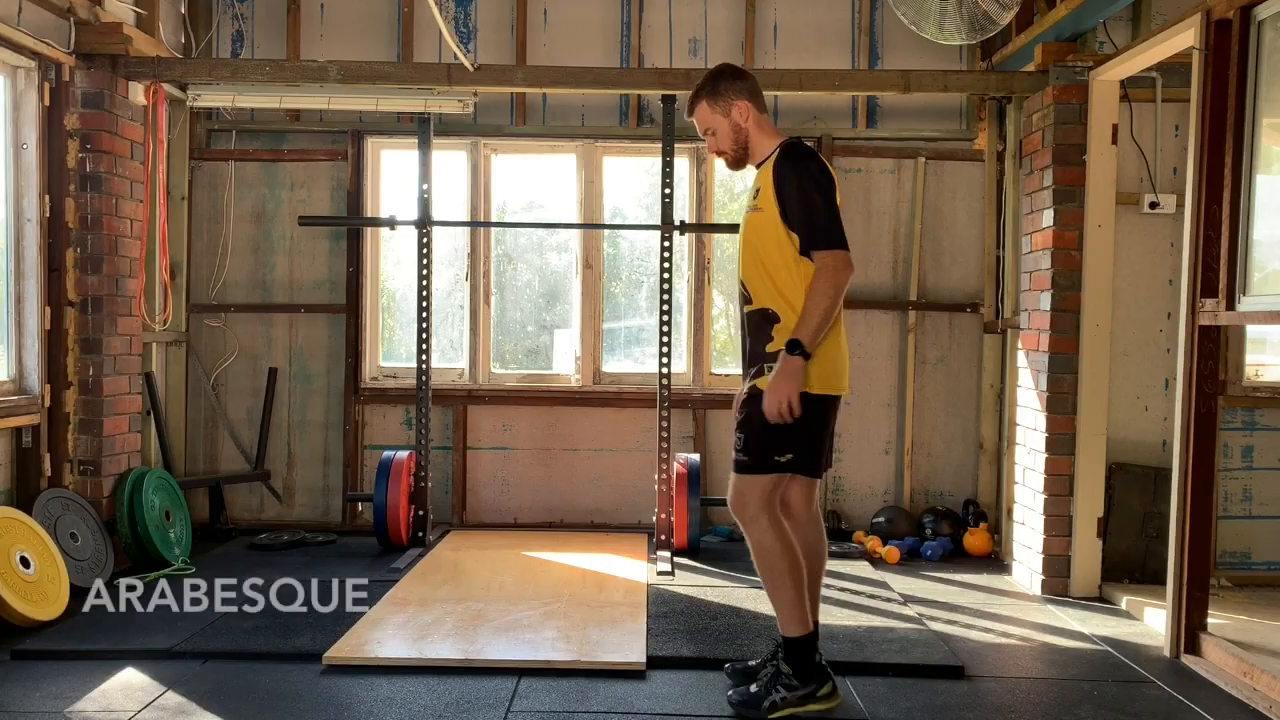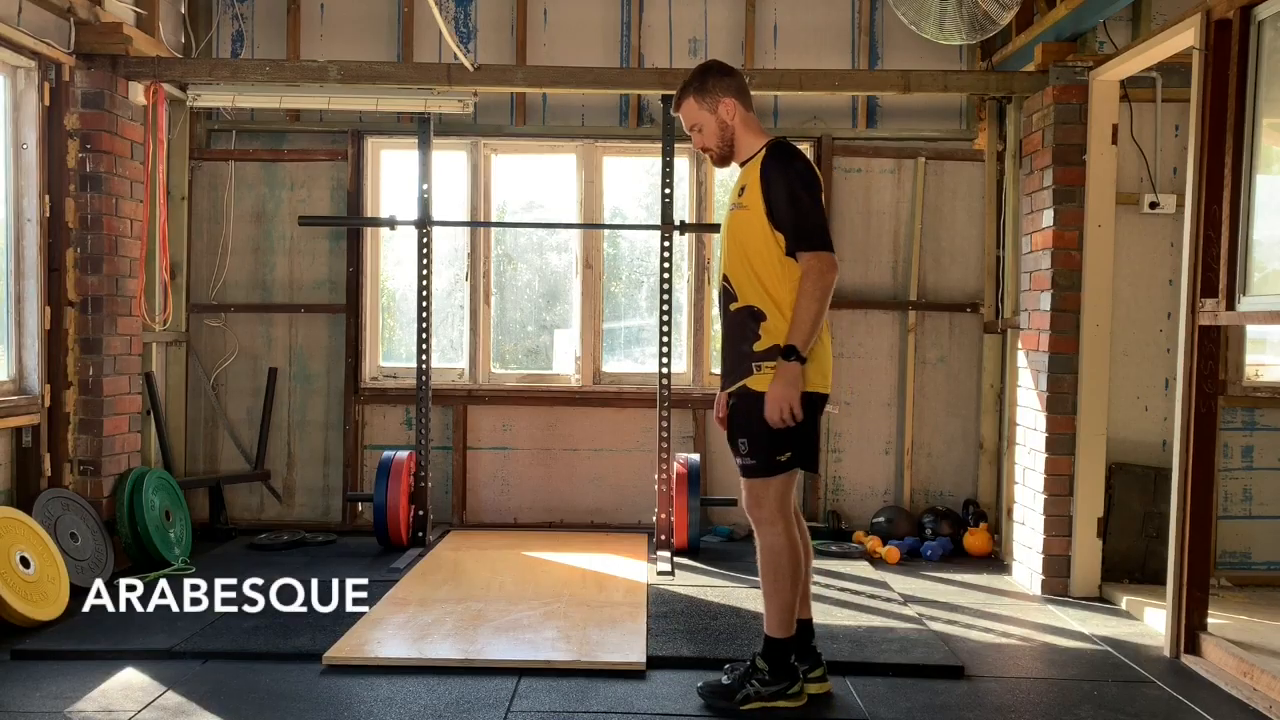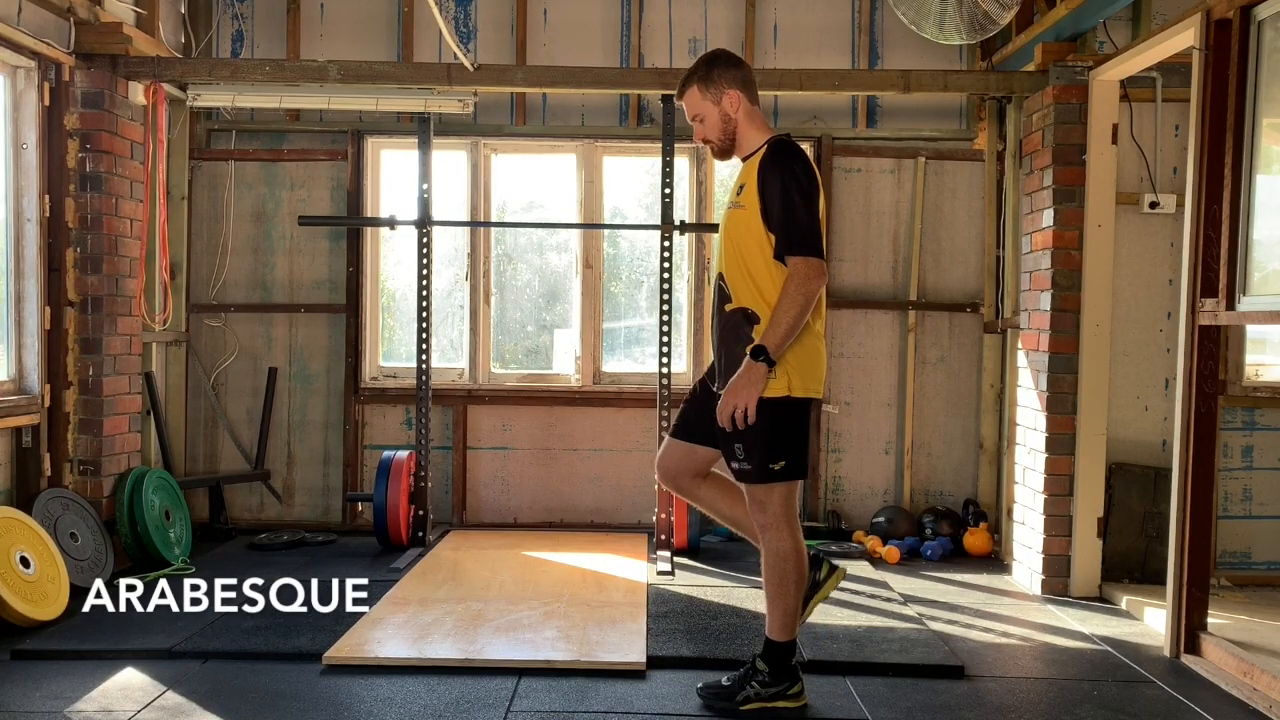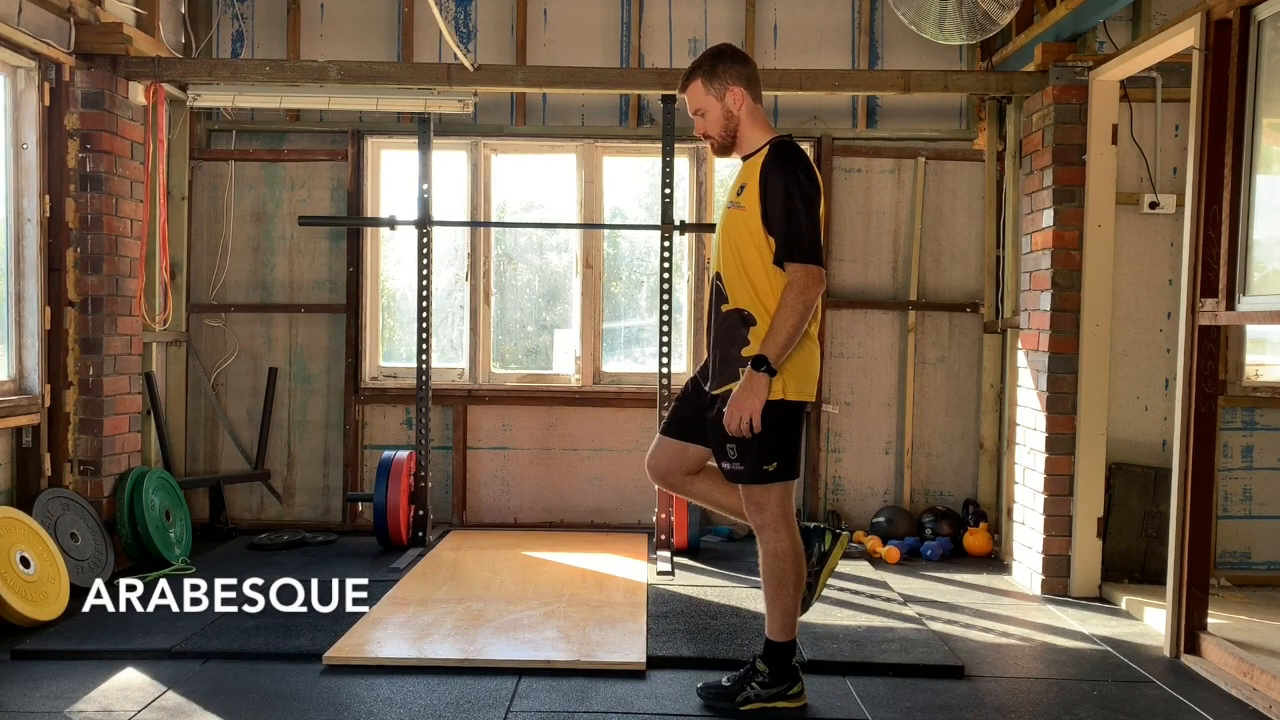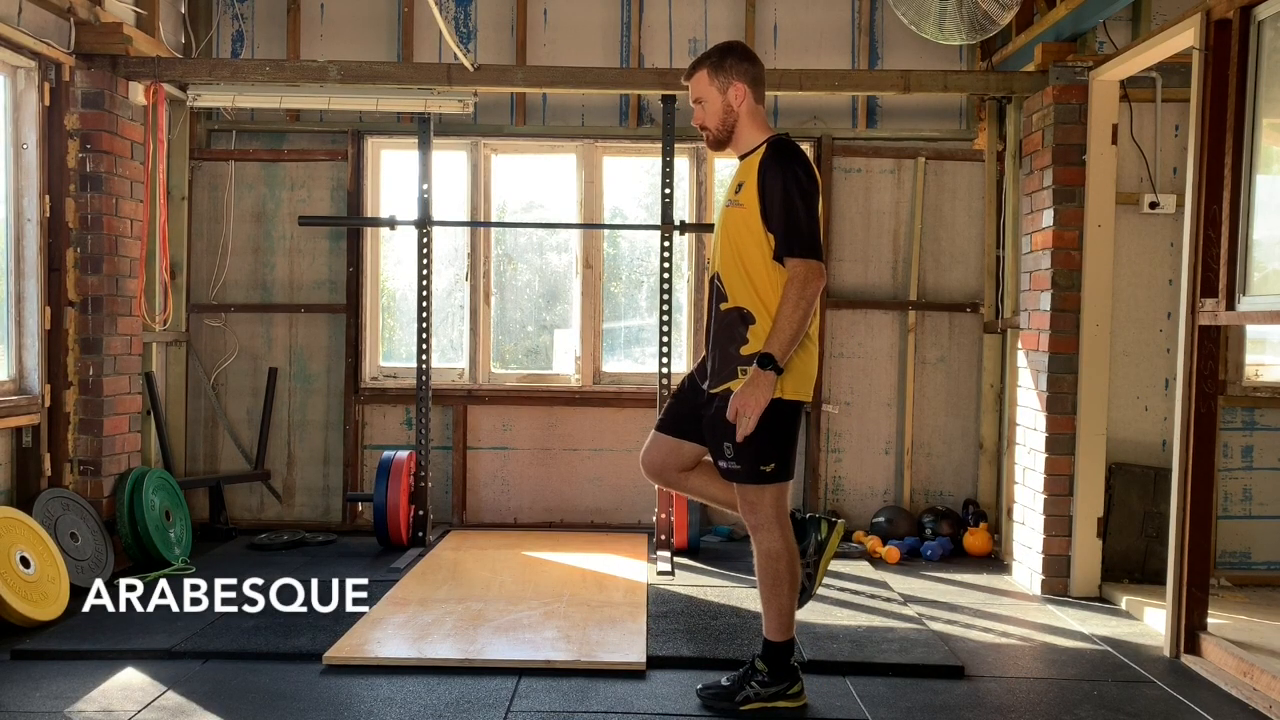
dt=0.5s
person 1, frame 1
left shoulder: (795, 165)
right shoulder: (774, 175)
left elbow: (835, 267)
left wrist: (793, 359)
right wrist: (756, 379)
left hip: (796, 377)
right hip: (782, 375)
left knee: (751, 504)
right knee: (793, 507)
right ankle: (798, 652)
person 1, frame 2
left shoulder: (782, 165)
right shoulder: (751, 177)
left elbow: (820, 267)
left wrist: (788, 363)
right wrist: (733, 382)
left hip: (781, 375)
right hip: (755, 374)
left knee: (767, 509)
right knee: (774, 510)
left ankle: (779, 670)
right ankle: (801, 654)
person 1, frame 3
left shoulder: (781, 163)
right shoulder: (752, 170)
left elbow: (808, 273)
left wrist: (758, 363)
left hip: (771, 376)
right hip: (739, 369)
left knee: (770, 511)
right knee: (675, 467)
left ankle: (778, 671)
right ankle: (800, 574)
person 1, frame 4
left shoulder: (783, 165)
right shoulder: (751, 171)
left elbow: (807, 279)
left wrist: (760, 372)
left hip: (765, 377)
right hip: (727, 368)
left knee: (767, 514)
right knee: (667, 466)
left ankle: (778, 674)
right ankle: (805, 544)
person 1, frame 5
left shoulder: (781, 162)
right shoulder: (749, 168)
left elbow: (807, 274)
left wrist: (767, 370)
left hip: (761, 373)
right hip: (725, 365)
left knee: (761, 514)
right knee: (661, 461)
left ankle: (778, 673)
right ankle: (799, 533)
